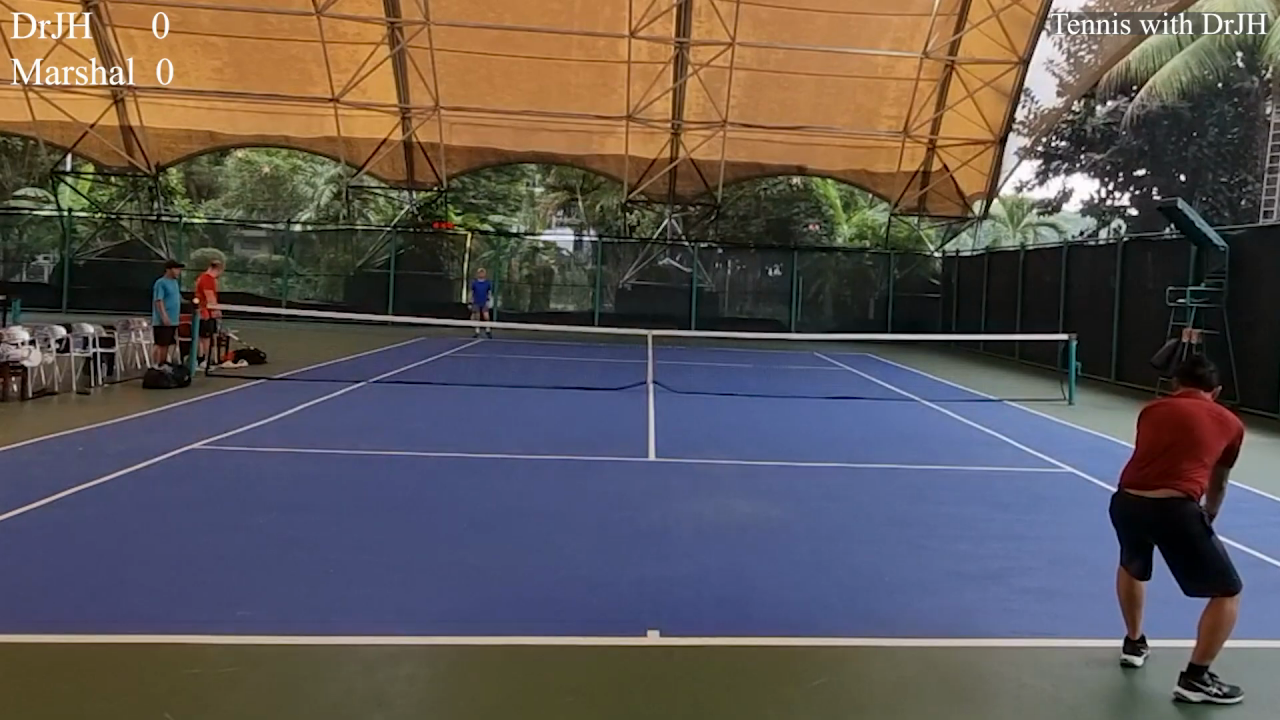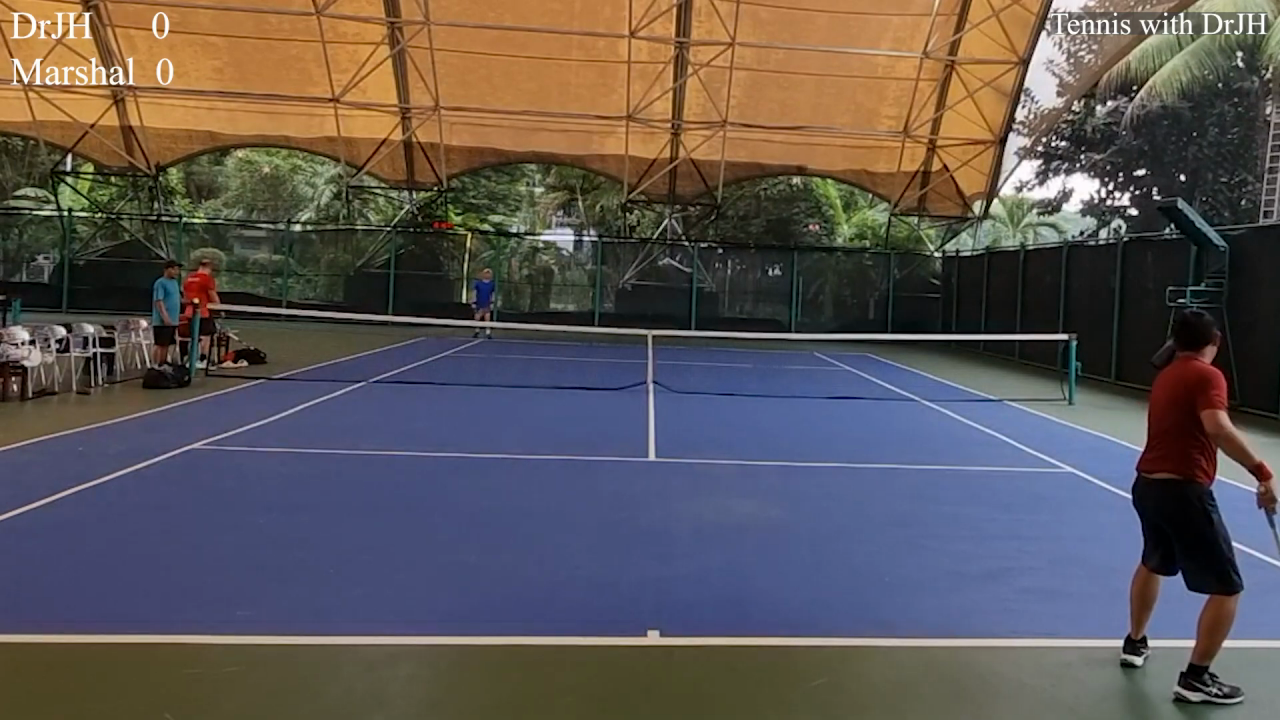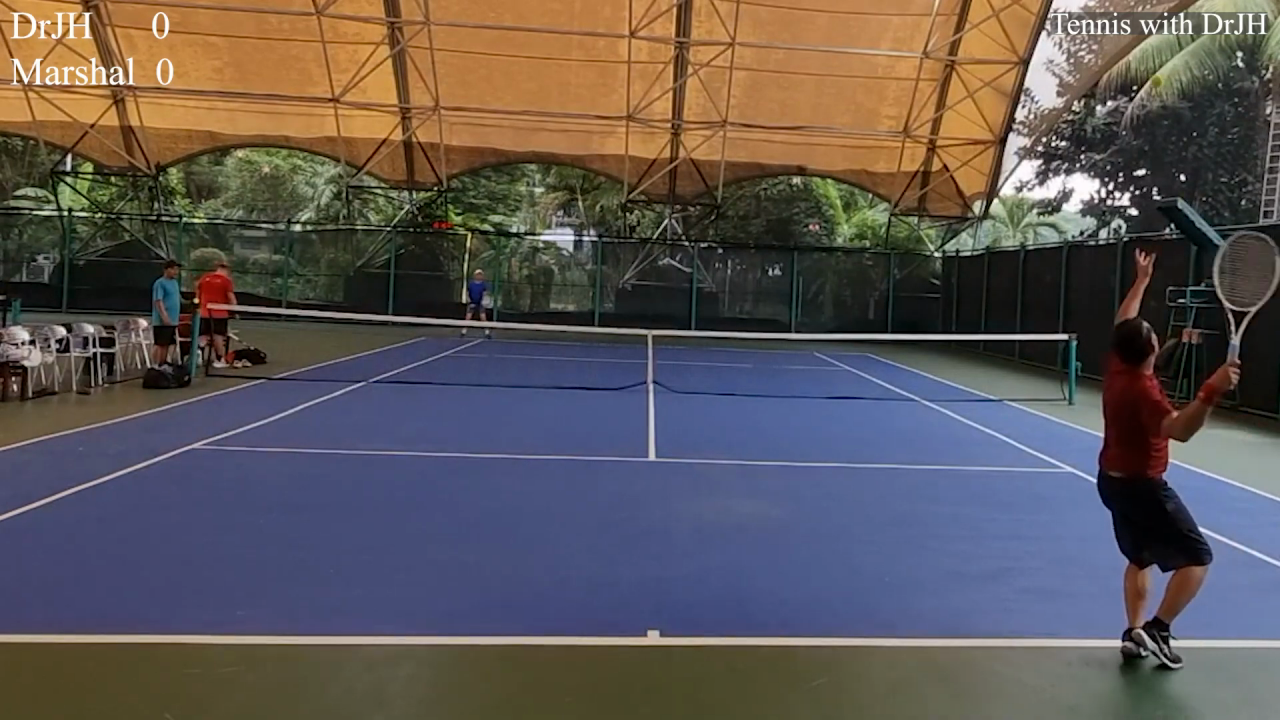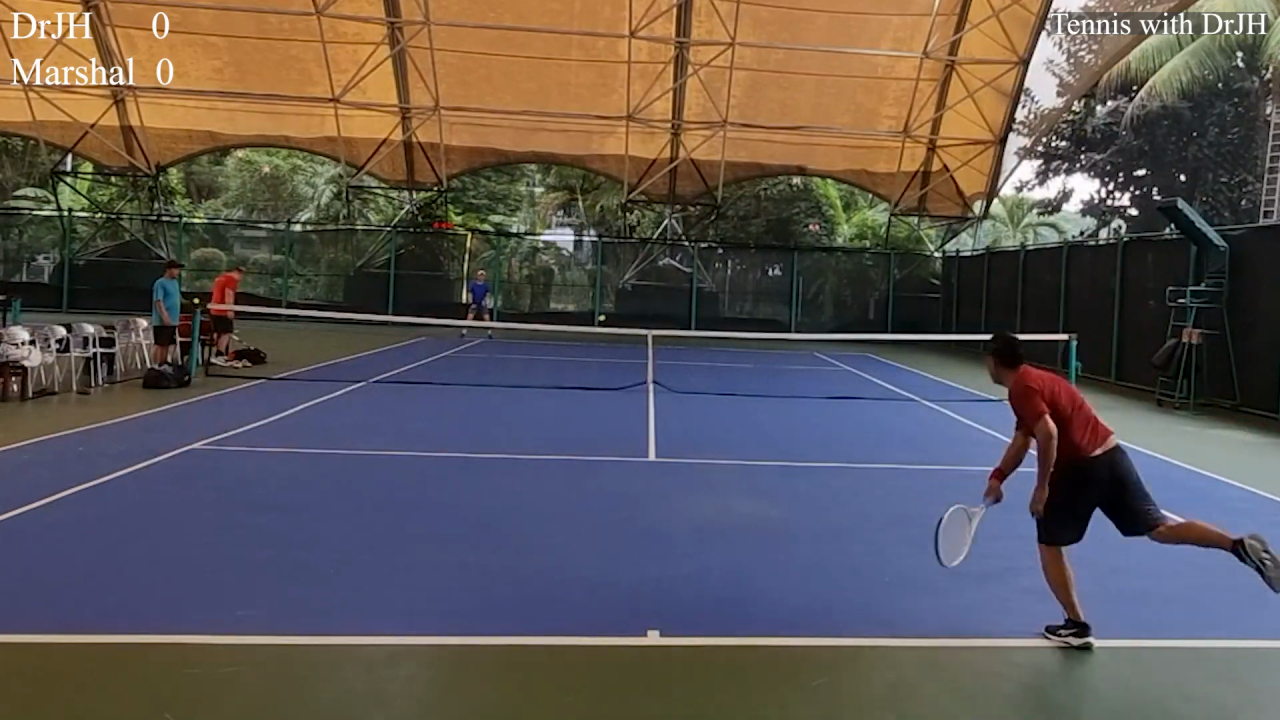
dt=0.7s
person 1, frame 1
left shoulder: (1153, 410)
right shoulder: (1230, 423)
right elbow: (1218, 484)
right wrist: (1207, 518)
left hip: (1128, 502)
right hip: (1175, 509)
left knee: (1132, 567)
right knee: (1227, 592)
left ankle: (1133, 643)
right ankle: (1195, 678)
person 1, frame 2
left shoulder: (1168, 376)
right shoulder: (1207, 376)
right elbow: (1217, 429)
left hip: (1148, 485)
right hip: (1183, 491)
left knee: (1152, 565)
right knee: (1226, 588)
left ankle: (1134, 642)
right ankle: (1195, 678)
person 1, frame 3
left shoulder: (1116, 366)
right shoulder: (1141, 389)
left elbow: (1124, 321)
right elbow: (1179, 430)
left wrist: (1142, 279)
right wrist: (1211, 391)
left hip: (1112, 481)
right hip: (1141, 487)
left knee: (1139, 560)
right knee: (1195, 558)
left ankle: (1134, 633)
right ankle: (1156, 628)
person 1, frame 4
left shoulder: (1024, 388)
right shoulder: (1040, 378)
left elbow: (1048, 434)
right elbow: (1022, 440)
left wrist: (1042, 490)
right wrist: (998, 476)
left hip: (1084, 467)
right hip: (1113, 458)
left knee: (1049, 544)
right knee: (1160, 525)
left ankle: (1075, 627)
right ankle: (1244, 546)
